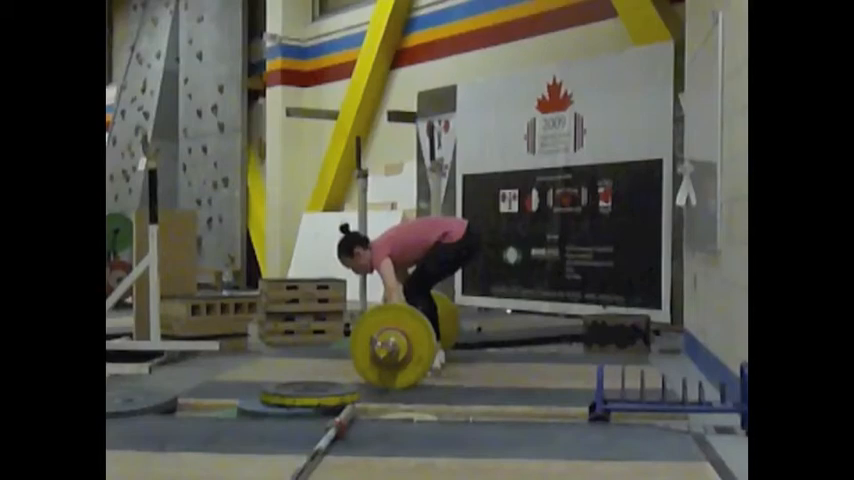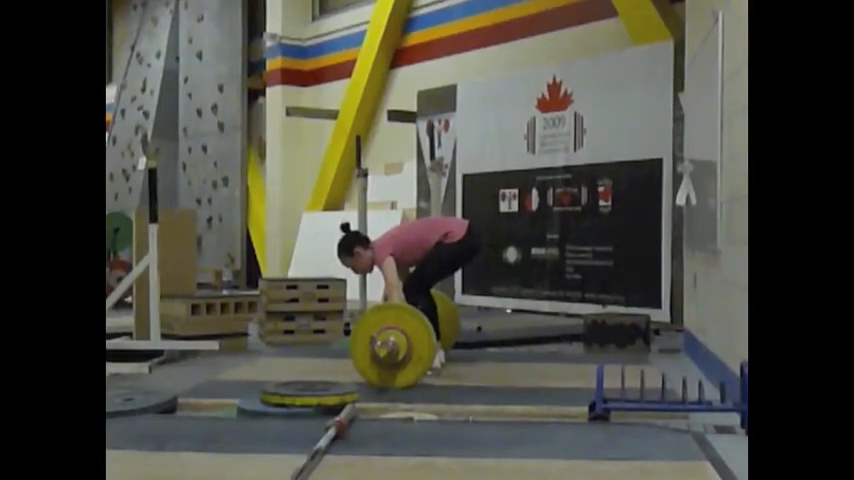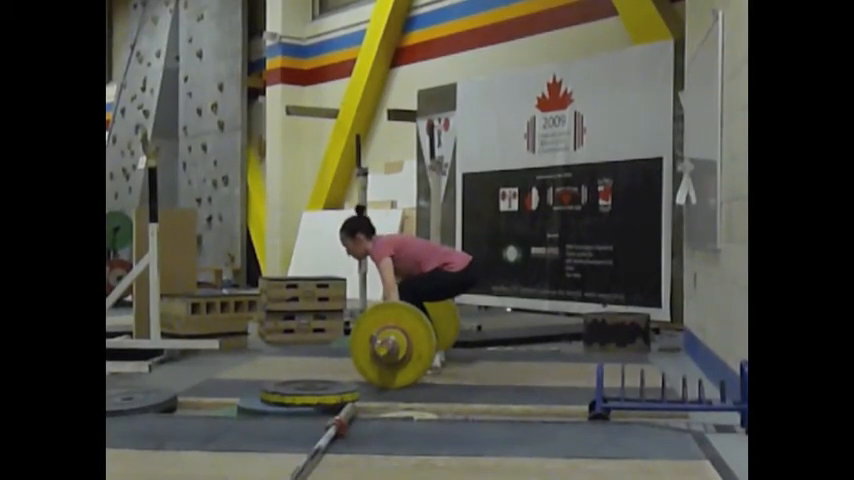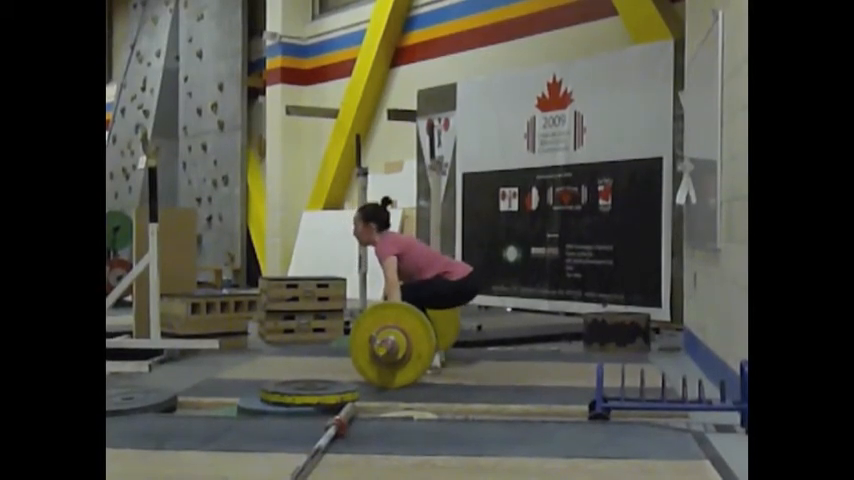
dt=0.7s
person 1, frame 1
left shoulder: (378, 252)
right shoulder: (388, 250)
left elbow: (392, 291)
right elbow: (402, 284)
left hip: (456, 239)
right hip: (463, 236)
left knee: (414, 290)
right knee: (418, 289)
person 1, frame 2
left shoulder: (380, 250)
right shoulder: (389, 248)
left elbow: (394, 289)
right elbow: (401, 285)
left hip: (458, 239)
right hip: (463, 235)
left knee: (414, 289)
right knee: (418, 288)
person 1, frame 3
left shoulder: (378, 247)
right shoulder: (387, 243)
left elbow: (391, 290)
right elbow: (400, 283)
left hip: (458, 271)
right hip: (461, 268)
left knee: (404, 295)
right knee: (408, 294)
person 1, frame 4
left shoulder: (384, 245)
right shoulder: (394, 240)
left elbow: (393, 284)
right elbow: (407, 279)
left hip: (458, 282)
right hip: (461, 279)
